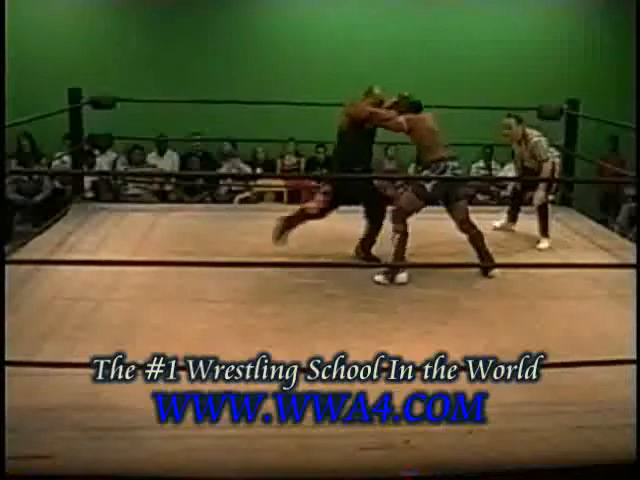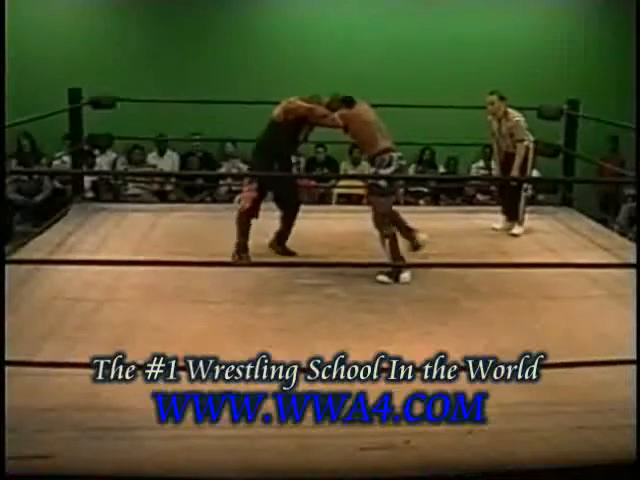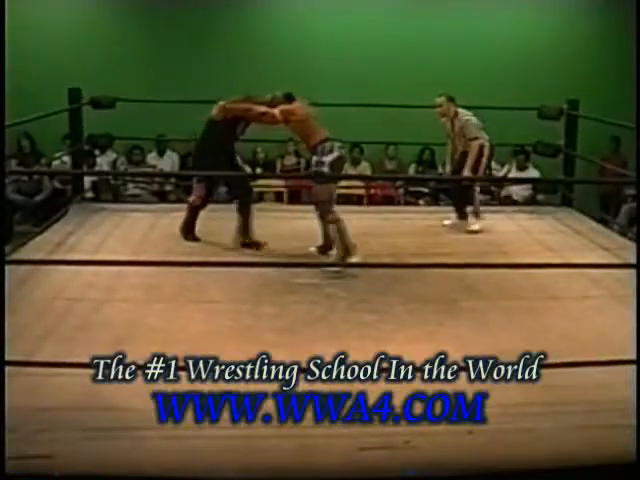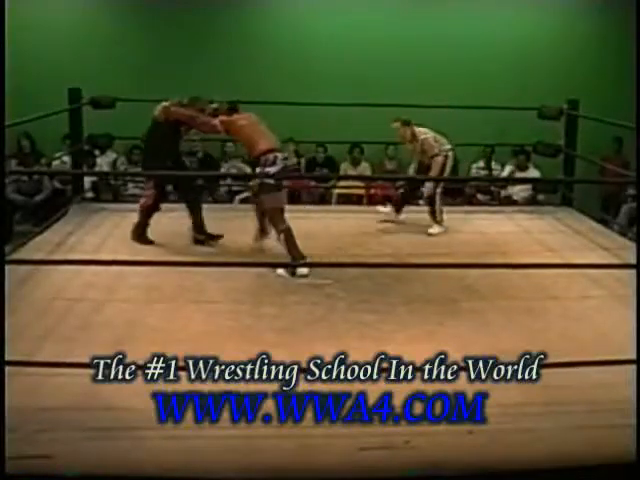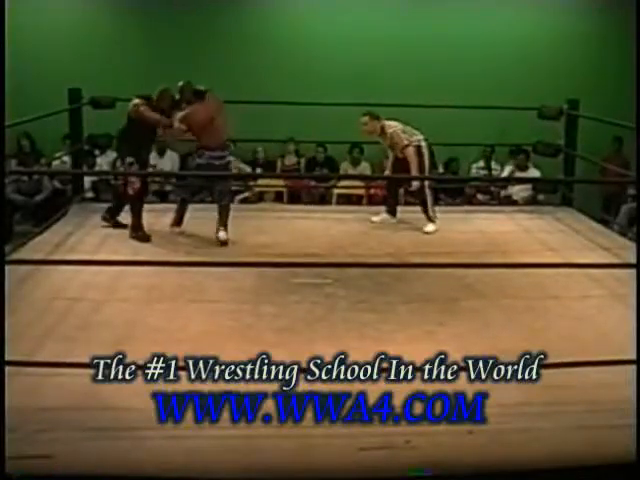
dt=0.7s
person 1, frame 1
left shoulder: (409, 120)
right shoulder: (425, 116)
left hip: (436, 173)
right hip: (451, 169)
left knee: (399, 215)
right knee: (464, 222)
left ankle: (397, 270)
right ankle: (488, 265)
person 1, frame 2
left shoulder: (346, 115)
right shoulder: (362, 106)
left hip: (383, 164)
right hip: (393, 159)
left knee: (381, 219)
right knee: (379, 206)
left ankle: (400, 270)
right ankle: (413, 235)
person 1, frame 3
left shoulder: (288, 110)
right shoulder: (298, 105)
left hip: (324, 154)
right hip: (327, 152)
left knee: (324, 206)
right knee: (319, 202)
left ankle: (346, 252)
right ankle: (328, 244)
person 1, frame 4
left shoulder: (229, 121)
right shoulder: (247, 116)
left hip: (270, 163)
right hip: (278, 160)
left knee: (276, 216)
right knee: (258, 193)
left ankle: (299, 264)
right ankle: (262, 231)
person 1, frame 5
left shoulder: (186, 116)
right shoulder: (214, 101)
left hip: (204, 155)
right hip: (222, 154)
left knee: (187, 190)
right knee: (223, 196)
left ankle: (177, 223)
right ankle: (222, 228)
person 2, frame 1
left shoulder: (373, 117)
right shoulder: (351, 112)
right elbow: (369, 112)
right wrist: (392, 115)
left hip: (362, 173)
right hip: (342, 172)
left knee: (378, 210)
right knee: (318, 209)
left ankle: (363, 250)
right ankle: (287, 223)
person 2, frame 2
left shoulder: (311, 117)
right shoulder: (289, 107)
right elbow: (313, 110)
left hip: (282, 163)
right hip: (262, 160)
left knee: (292, 204)
right knee: (250, 204)
left ankle: (278, 243)
right ankle: (241, 249)
person 2, frame 3
left shoulder: (245, 114)
right shoulder: (224, 109)
left elbow: (267, 117)
right elbow: (250, 109)
right wrist: (269, 112)
left hip: (226, 156)
right hip: (206, 156)
left knee: (244, 191)
right knee: (200, 196)
left ankle: (244, 235)
right ankle: (187, 229)
person 2, frame 4
left shoulder: (188, 117)
right shoulder: (166, 109)
left elbow: (205, 127)
right elbow: (190, 116)
right wrist: (211, 122)
left hip: (171, 155)
right hip: (154, 156)
left knee: (190, 189)
right knee: (154, 195)
left ankle: (200, 232)
right ankle: (139, 231)
person 2, frame 5
left shoulder: (160, 110)
right shoulder: (139, 105)
right elbow: (157, 119)
left hip: (142, 148)
right hip: (129, 147)
left knee: (129, 183)
right knee: (138, 184)
left ankle: (110, 214)
right ankle: (136, 228)
person 3, frame 1
left shoulder: (536, 140)
right shoulder: (512, 138)
left elbow: (546, 164)
right elbow: (519, 157)
left wrist: (541, 188)
right wrist: (519, 177)
left hip: (550, 165)
right hip: (531, 166)
left knee: (542, 200)
right knee: (517, 192)
left ankle: (545, 237)
right ankle: (509, 221)
person 3, frame 2
left shoulder: (516, 120)
right shoulder: (491, 119)
left elbow: (522, 146)
left wrist: (516, 169)
right wrist: (497, 162)
left hip: (524, 152)
right hip: (508, 153)
left knee: (517, 188)
right knee: (502, 187)
left ankle: (519, 224)
right ankle: (510, 221)
person 3, frame 3
left shoulder: (466, 119)
right shoulder: (446, 120)
left elbow: (474, 144)
right elbow: (451, 142)
left wrist: (468, 169)
right wrist: (450, 164)
left hip: (480, 149)
right hip: (465, 151)
left knee: (469, 184)
right knee: (456, 186)
left ankle: (476, 219)
right ankle: (461, 217)
person 3, frame 4
left shoulder: (425, 138)
right shoulder: (409, 138)
left elbow: (438, 159)
right elbow: (417, 155)
left wrist: (430, 181)
right wrist: (413, 172)
left hip: (443, 157)
right hip: (427, 159)
left knee: (432, 190)
right knee: (410, 184)
left ankle: (438, 224)
right ankle: (395, 210)
person 3, frame 5
left shoulder: (393, 131)
right shoulder: (380, 132)
left elbow: (409, 150)
left wrist: (415, 174)
right wrist: (389, 169)
left hip: (418, 149)
right hip: (402, 153)
left knee: (421, 186)
right knee: (392, 181)
left ankle: (431, 221)
right ankle: (390, 213)
